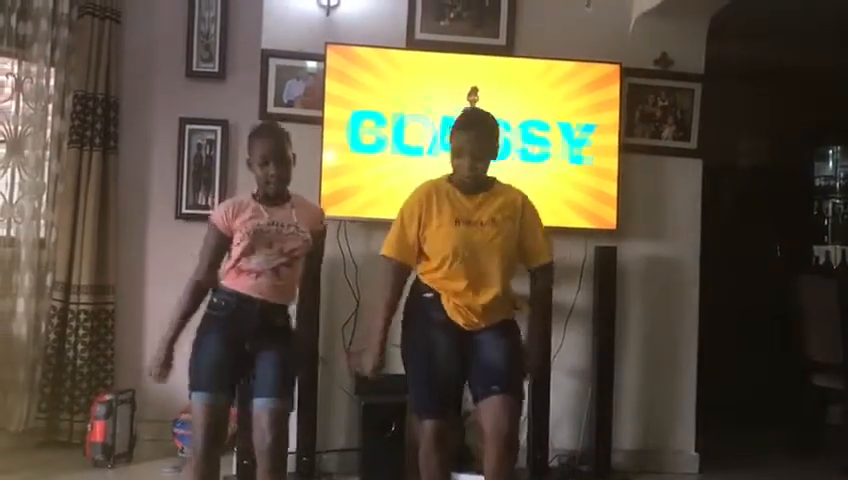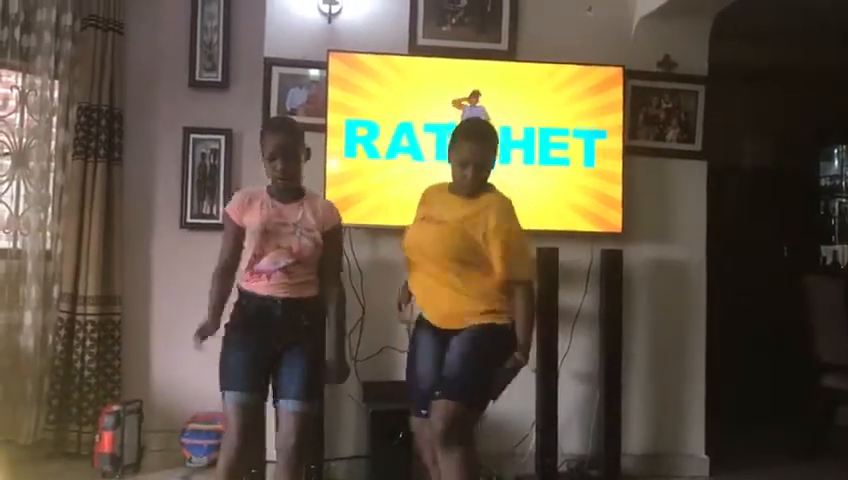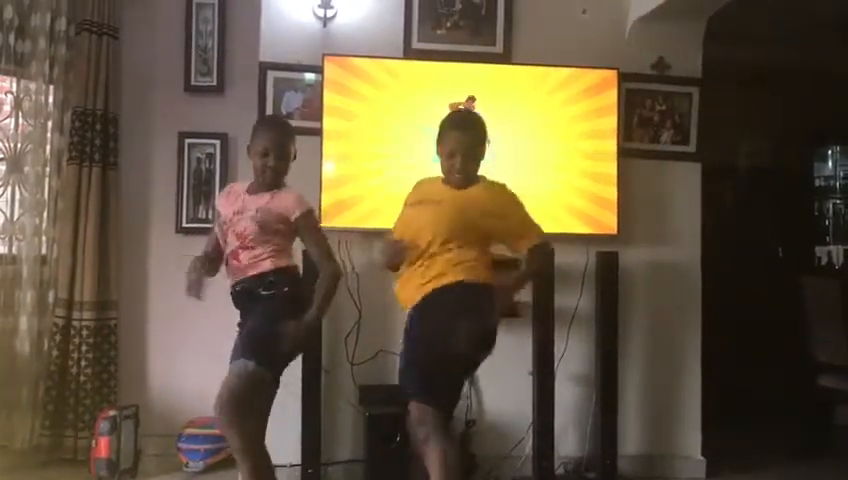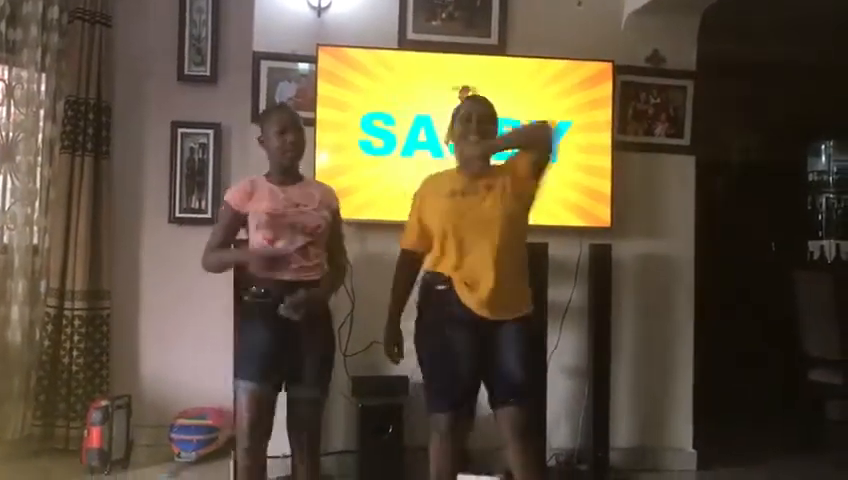
dt=0.7s
person 1, frame 1
left shoulder: (515, 204)
right shoulder: (427, 197)
left elbow: (542, 271)
right elbow: (397, 269)
left wrist: (536, 336)
right wrist: (378, 339)
left hip: (494, 324)
right hip: (433, 319)
left knee: (501, 425)
right knee: (434, 429)
person 1, frame 2
left shoulder: (495, 211)
right shoulder: (430, 197)
left elbow: (521, 285)
left wrist: (522, 351)
right wrist: (411, 284)
left hip: (483, 327)
right hip: (432, 326)
left knee: (447, 425)
right knee: (424, 430)
person 1, frame 3
left shoulder: (493, 195)
right shoulder: (420, 190)
left elbow: (538, 245)
right elbow: (391, 249)
left wrist: (511, 285)
right wrist: (394, 253)
left hip: (456, 304)
right hip: (427, 311)
left knee: (425, 418)
right knee: (428, 421)
person 1, frame 4
left shoulder: (516, 177)
right shoulder: (432, 187)
left elbow: (543, 133)
right elbow: (410, 257)
left wrist: (492, 146)
right wrist: (393, 321)
left hip: (509, 313)
right hip: (448, 309)
left knee: (517, 421)
right knee: (448, 421)
person 2, frame 1
left shoulder: (312, 217)
right shoulder: (230, 212)
left elbow: (309, 281)
right elbow: (201, 280)
right wrist: (167, 342)
left hip: (273, 330)
right hip: (223, 322)
left knee: (271, 442)
right knee: (205, 438)
person 2, frame 2
left shoulder: (324, 213)
right shoulder: (244, 203)
left elbow: (332, 284)
right elbow: (225, 267)
left wrist: (335, 348)
right wrist: (213, 315)
left hip: (301, 326)
right hip: (250, 320)
left knee: (293, 440)
right knee: (238, 438)
person 2, frame 3
left shoulder: (291, 202)
right shoulder: (230, 195)
left elbow: (330, 267)
right elbow: (210, 254)
left wrist: (310, 321)
right wrist: (200, 267)
left hip: (277, 302)
right hip: (251, 308)
left knee: (230, 404)
right knee: (244, 423)
person 2, frame 4
left shoulder: (323, 195)
right shoulder: (245, 192)
left elbow: (338, 264)
right elbow: (209, 258)
left wrist: (315, 296)
right wrist: (243, 255)
left hip: (312, 311)
right hip: (262, 310)
left knee: (306, 431)
right knee: (250, 427)
